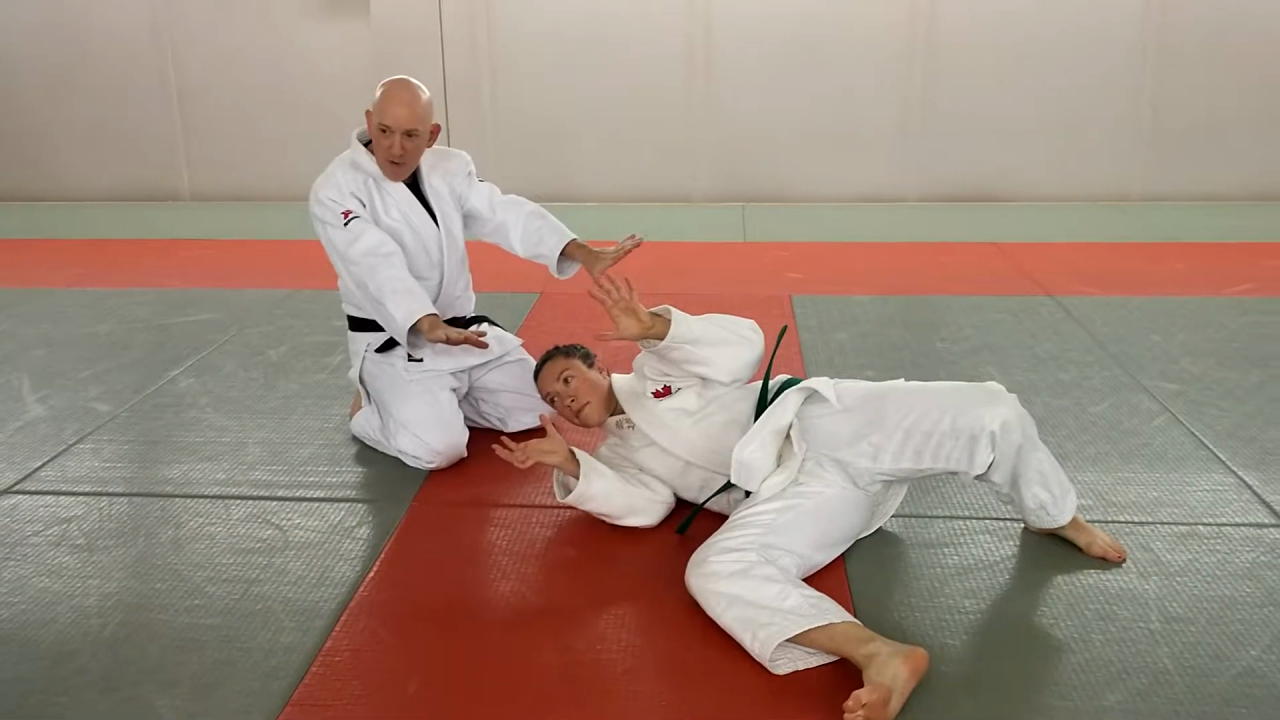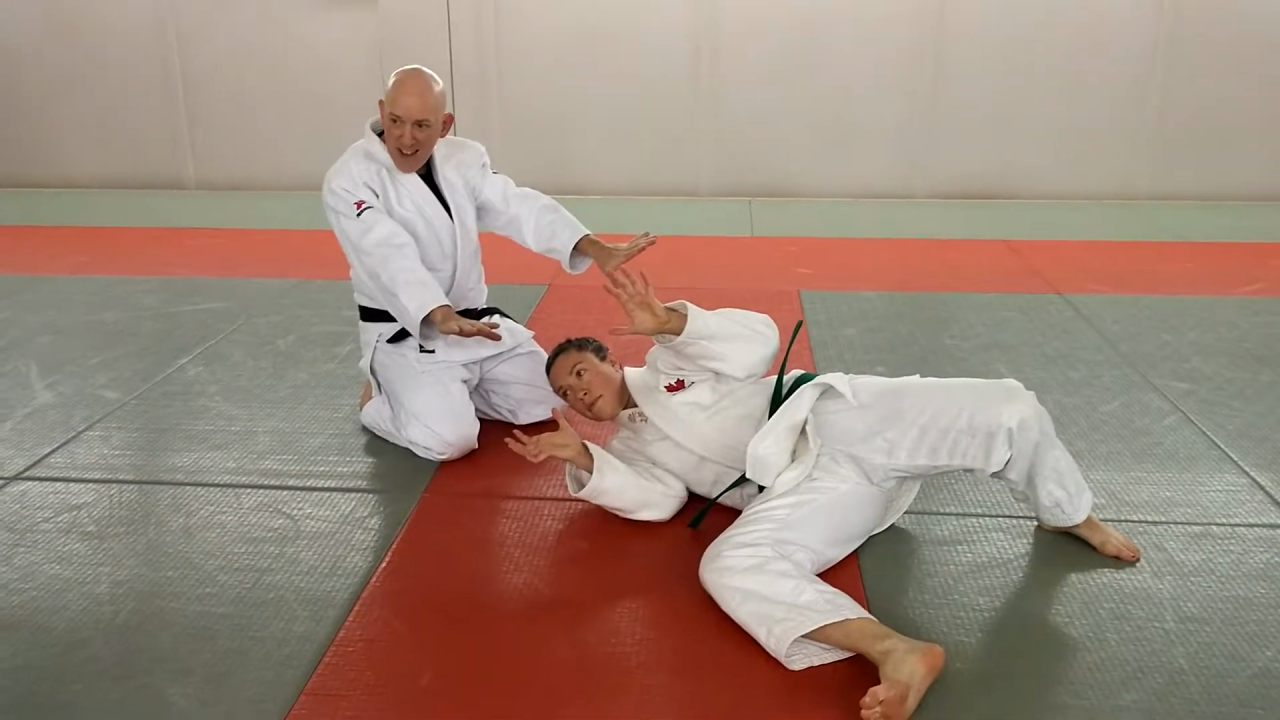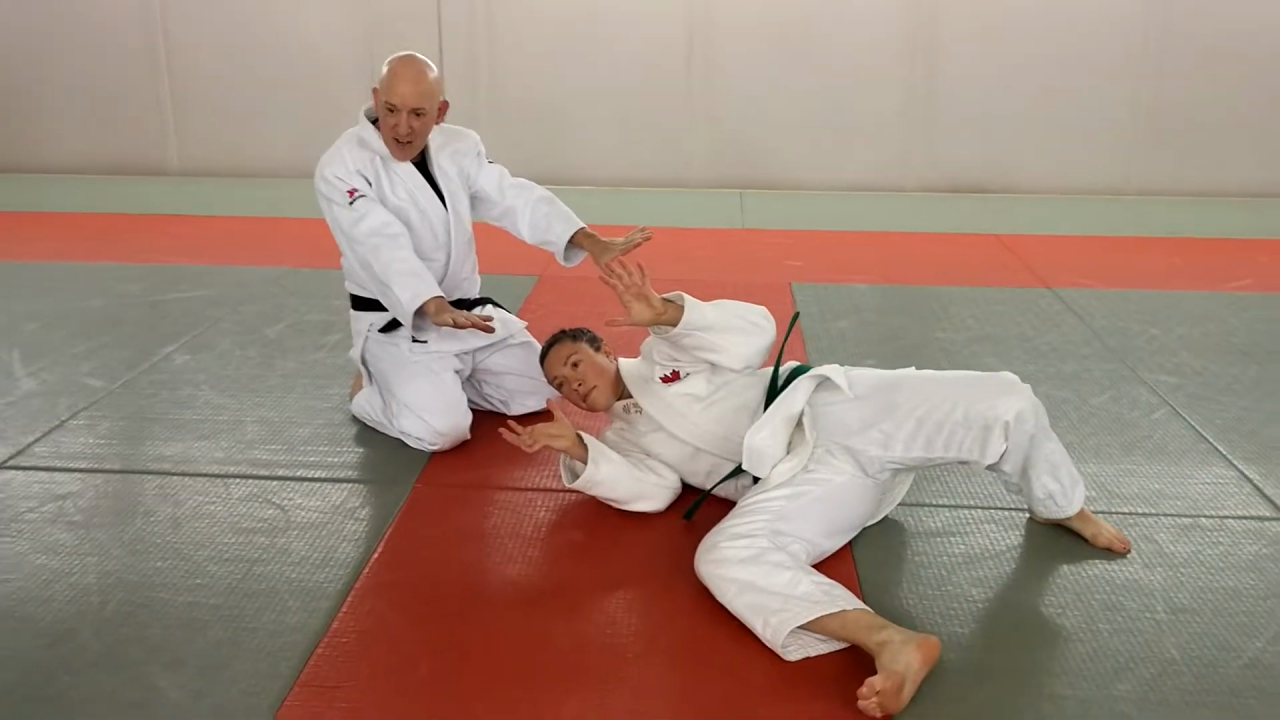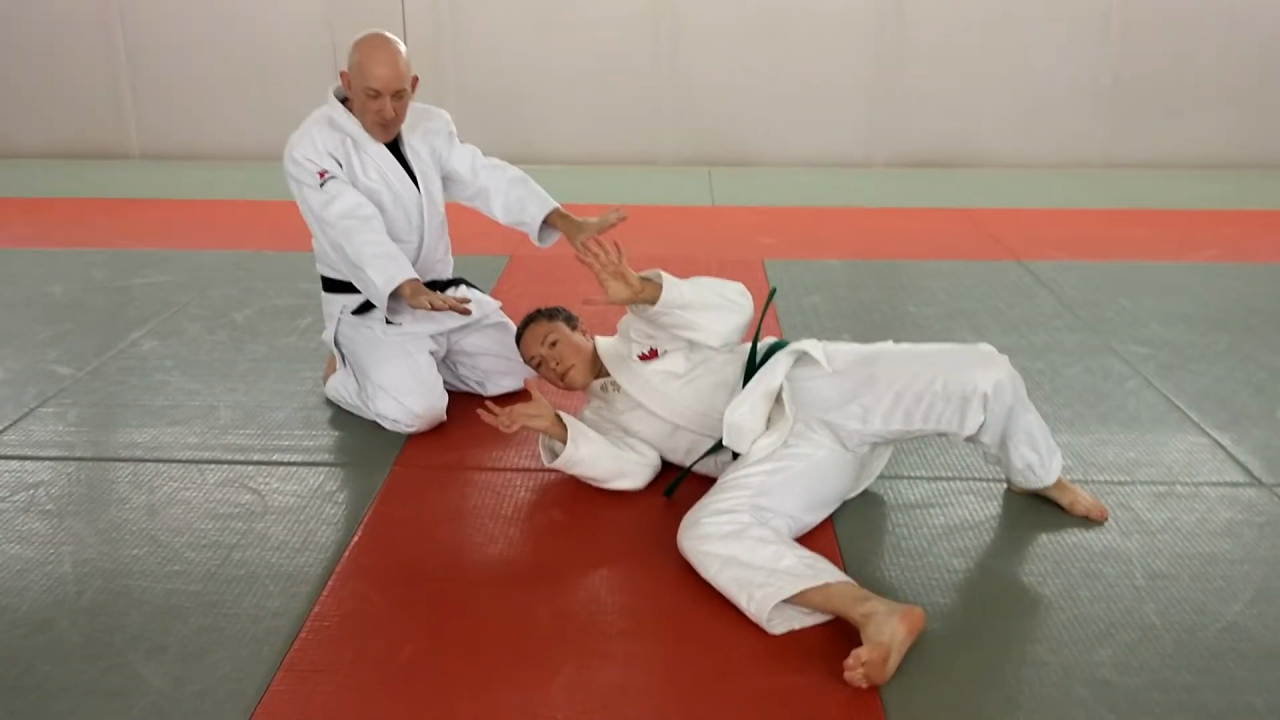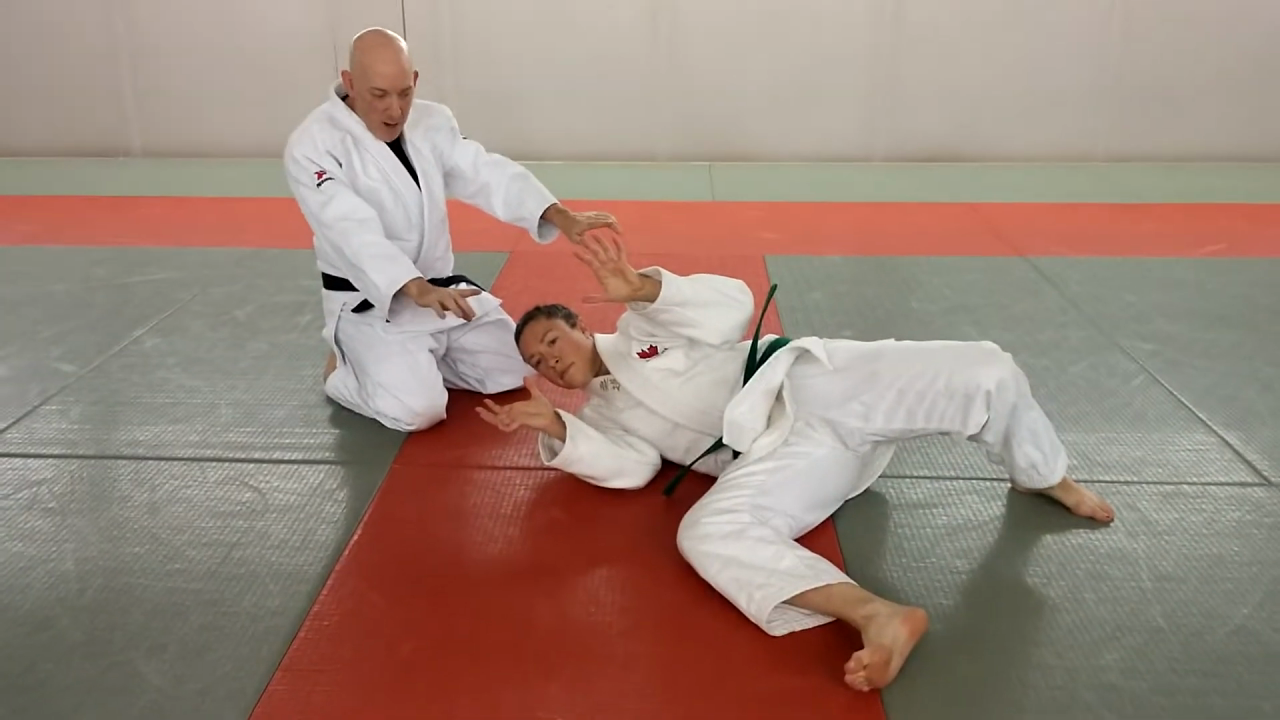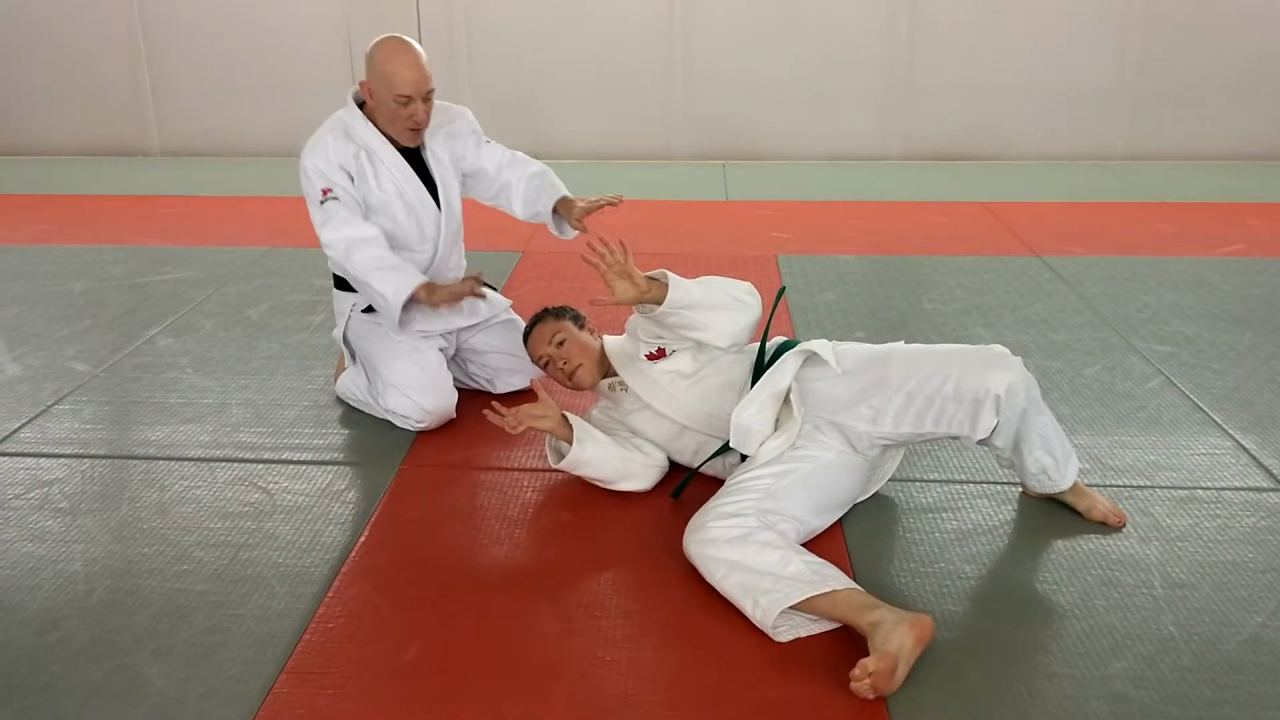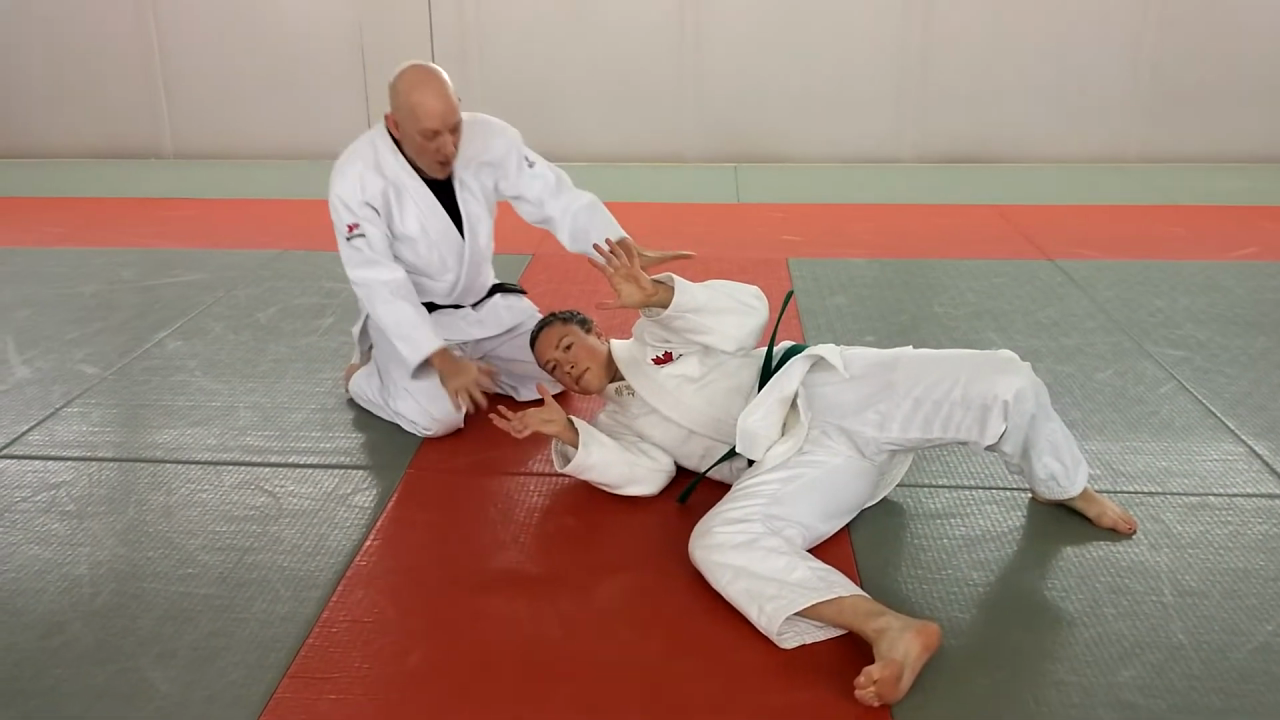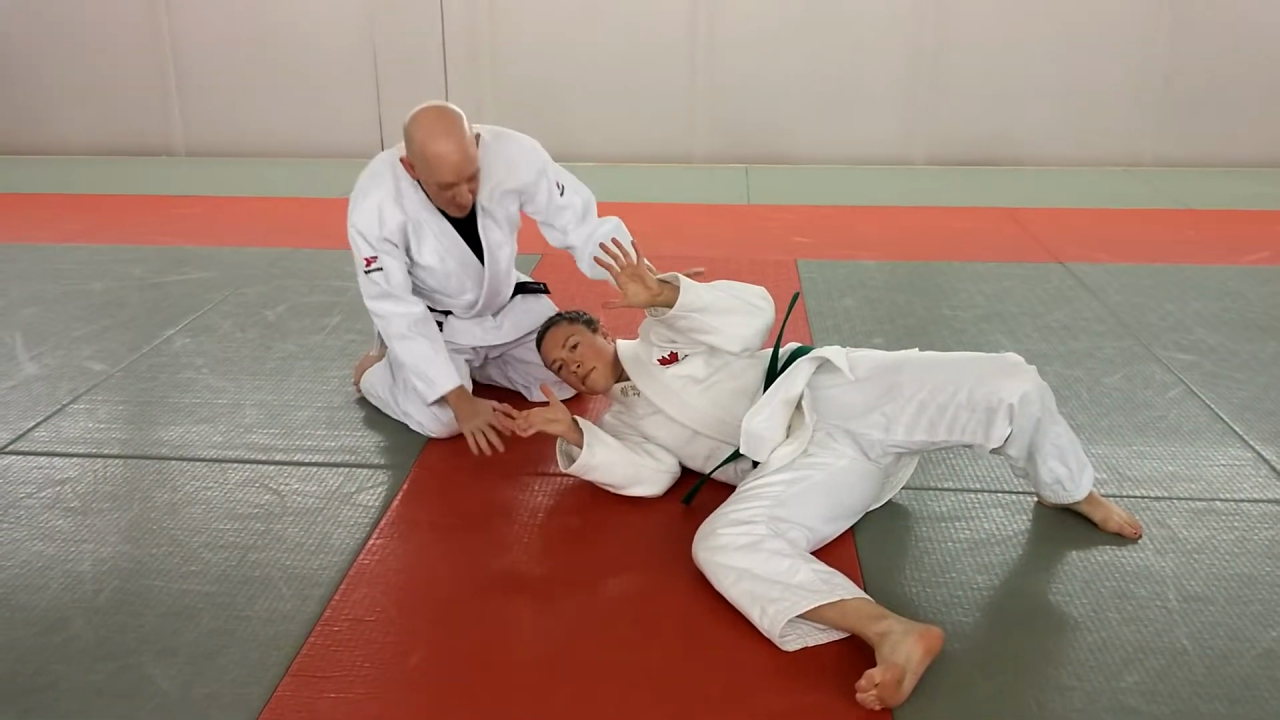
dt=0.3s
person 1, frame 1
left shoulder: (655, 367)
right shoulder: (617, 453)
left elbow: (740, 346)
right elbow: (642, 504)
left wrist: (653, 327)
right wrist: (568, 465)
left hip: (825, 422)
right hip: (788, 488)
left knee: (990, 412)
right knee: (713, 572)
left ankle: (1057, 520)
right ankle: (880, 655)
person 1, frame 2
left shoulder: (670, 358)
right shoulder: (631, 445)
left elbow: (755, 342)
right elbow: (656, 497)
left wrist: (669, 321)
right wrist: (581, 459)
left hip: (839, 417)
right hip: (802, 484)
left knee: (1007, 408)
right knee: (727, 568)
left ankle: (1070, 517)
right ankle: (896, 651)
person 1, frame 3
left shoulder: (663, 350)
right shoulder: (626, 436)
left elbow: (753, 332)
right elbow: (650, 489)
left wrist: (666, 312)
right wrist: (575, 449)
left hip: (837, 408)
right hip: (798, 474)
left knee: (1003, 401)
right knee: (723, 558)
left ankle: (1062, 510)
right ankle: (891, 641)
person 1, frame 4
left shoulder: (641, 329)
right shoulder: (603, 415)
left elbow: (730, 311)
right elbow: (631, 467)
left wrist: (643, 291)
right wrist: (555, 430)
left hip: (815, 385)
right hip: (775, 449)
left knee: (980, 372)
right knee: (706, 536)
left ankle: (1039, 479)
right ankle: (875, 612)
person 1, frame 5
left shoulder: (640, 327)
right shoulder: (602, 414)
left elbow: (730, 307)
right elbow: (630, 466)
left wrist: (642, 288)
right wrist: (554, 428)
left hip: (814, 381)
right hip: (779, 449)
left knee: (984, 371)
right knee: (705, 535)
left ankle: (1044, 479)
right ankle: (877, 614)
person 1, frame 6
left shoulder: (648, 326)
right shoulder: (611, 415)
left elbow: (737, 309)
right elbow: (638, 468)
left wrist: (649, 291)
right wrist: (562, 431)
left hip: (821, 384)
right hip: (785, 451)
left knee: (993, 373)
right knee: (712, 539)
left ankle: (1056, 483)
right ankle: (884, 621)
person 1, frame 7
left shoulder: (656, 330)
right shoulder: (617, 421)
left elbow: (744, 313)
right elbow: (643, 473)
left wrist: (655, 294)
right wrist: (566, 435)
left hip: (830, 387)
right hip: (794, 456)
left knee: (1002, 379)
right knee: (717, 543)
left ankle: (1066, 489)
right ankle: (889, 628)
person 1, frame 8
left shoulder: (662, 332)
right shoulder: (623, 420)
left elbow: (750, 313)
right elbow: (649, 475)
left wrist: (662, 294)
right wrist: (574, 436)
left hip: (834, 391)
right hip: (798, 456)
left knee: (1008, 382)
right knee: (721, 546)
left ankle: (1072, 495)
right ankle: (892, 632)
person 2, frame 1
left shoulder: (449, 168)
right shoulder: (336, 190)
left elbow: (505, 216)
right elbow: (377, 267)
left wrist: (582, 253)
right wrist: (428, 325)
left hip: (463, 329)
right hip: (394, 343)
left knee: (538, 410)
right knee: (438, 447)
left ankle: (442, 400)
right ankle: (370, 410)
person 2, frame 2
left shoulder: (463, 158)
right shoulder: (349, 180)
left elbow: (517, 208)
right elbow: (390, 257)
left wrist: (595, 248)
right wrist: (441, 316)
left hip: (475, 320)
right hip: (406, 335)
left knee: (548, 401)
right knee: (449, 439)
left ankle: (453, 391)
right ankle: (380, 399)
person 2, frame 3
left shoulder: (458, 147)
right shoulder: (342, 167)
left elbow: (513, 199)
right elbow: (383, 247)
left wrist: (590, 241)
right wrist: (434, 307)
left hip: (467, 310)
right hip: (397, 325)
left knee: (540, 392)
right knee: (440, 429)
left ankle: (445, 382)
right ankle: (370, 389)
person 2, frame 4
left shoulder: (429, 125)
right shoulder: (311, 147)
left elbow: (485, 179)
right elbow: (355, 230)
left wrist: (565, 222)
right wrist: (410, 290)
left hip: (442, 292)
right hip: (369, 307)
left knee: (515, 373)
right knee: (417, 411)
left ankle: (422, 363)
right ankle: (345, 372)
person 2, frame 5
left shoulder: (432, 121)
right shoulder: (312, 145)
left elbow: (486, 175)
right elbow: (353, 231)
left wrist: (560, 216)
right wrist: (416, 289)
left hip: (442, 290)
right hip: (370, 304)
left knee: (515, 371)
right knee: (417, 409)
left ankle: (420, 360)
right ankle: (345, 370)
person 2, frame 6
left shoulder: (451, 123)
right shoulder: (328, 152)
left elbow: (506, 172)
right elbow: (353, 246)
left wrist: (565, 206)
right wrist: (426, 293)
left hip: (453, 294)
right hip: (380, 307)
left knee: (528, 373)
right knee: (427, 409)
left ankle: (433, 357)
right ankle: (353, 371)
person 2, frame 7
left shoulder: (489, 137)
right shoulder: (355, 177)
left elbow: (554, 199)
right elbow: (379, 283)
right wrist: (443, 360)
left hip: (484, 304)
right hip: (407, 318)
left knee: (556, 378)
right knee: (435, 416)
left ankle: (470, 367)
right ankle: (364, 375)
person 2, frame 8
left shoulder: (512, 154)
right shoulder: (374, 202)
left elbow: (574, 222)
right elbow: (397, 311)
right wrist: (458, 400)
left hip: (506, 305)
right hip: (429, 324)
left knee: (571, 380)
right knee: (436, 420)
left ankle: (471, 363)
right ankle: (374, 369)
